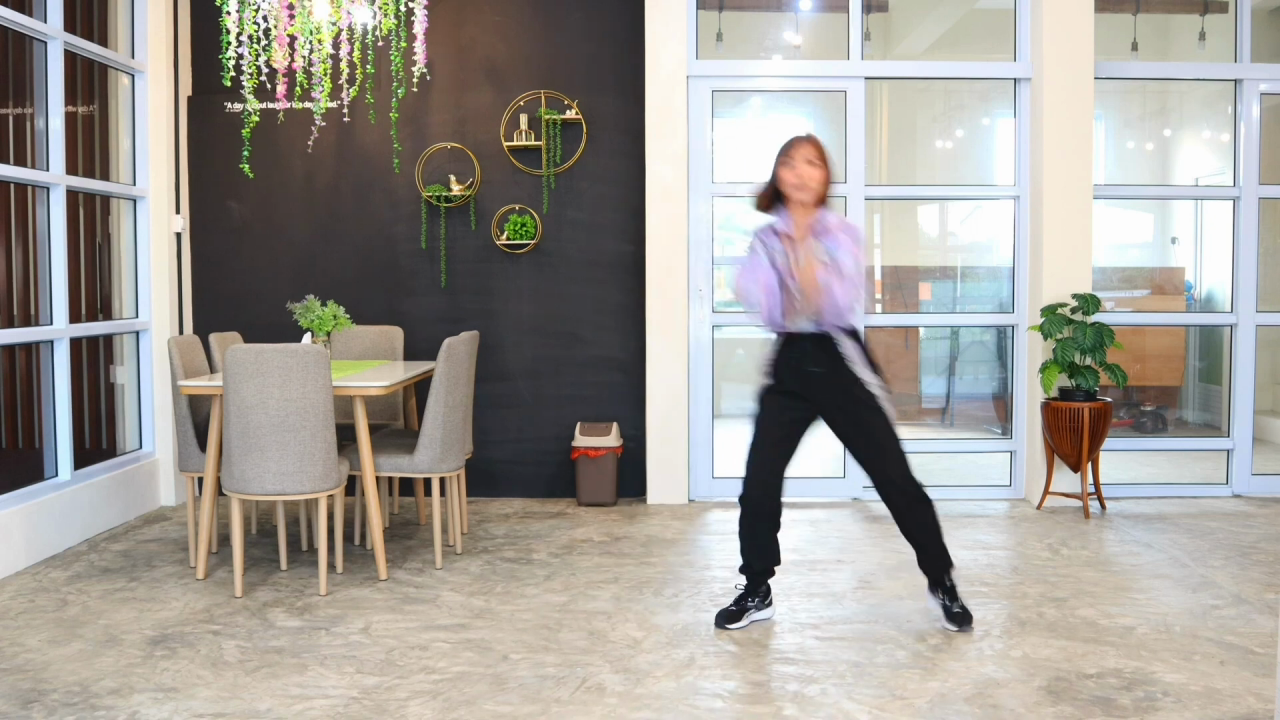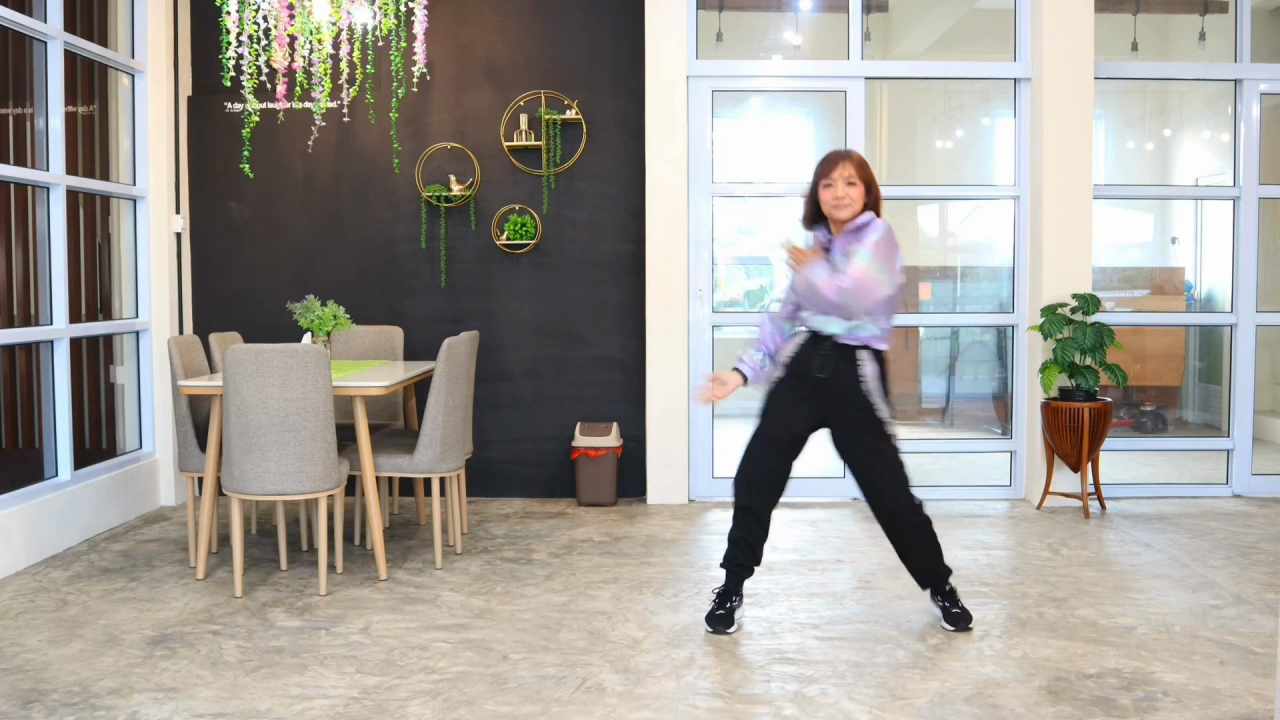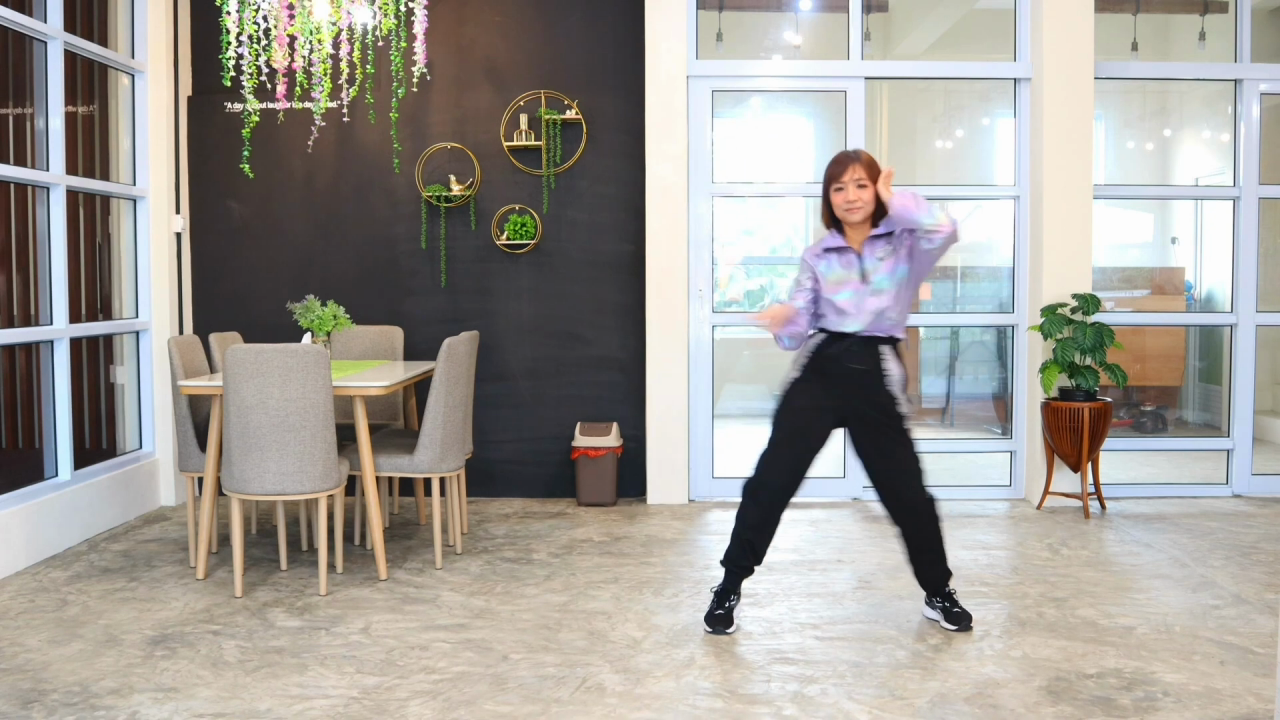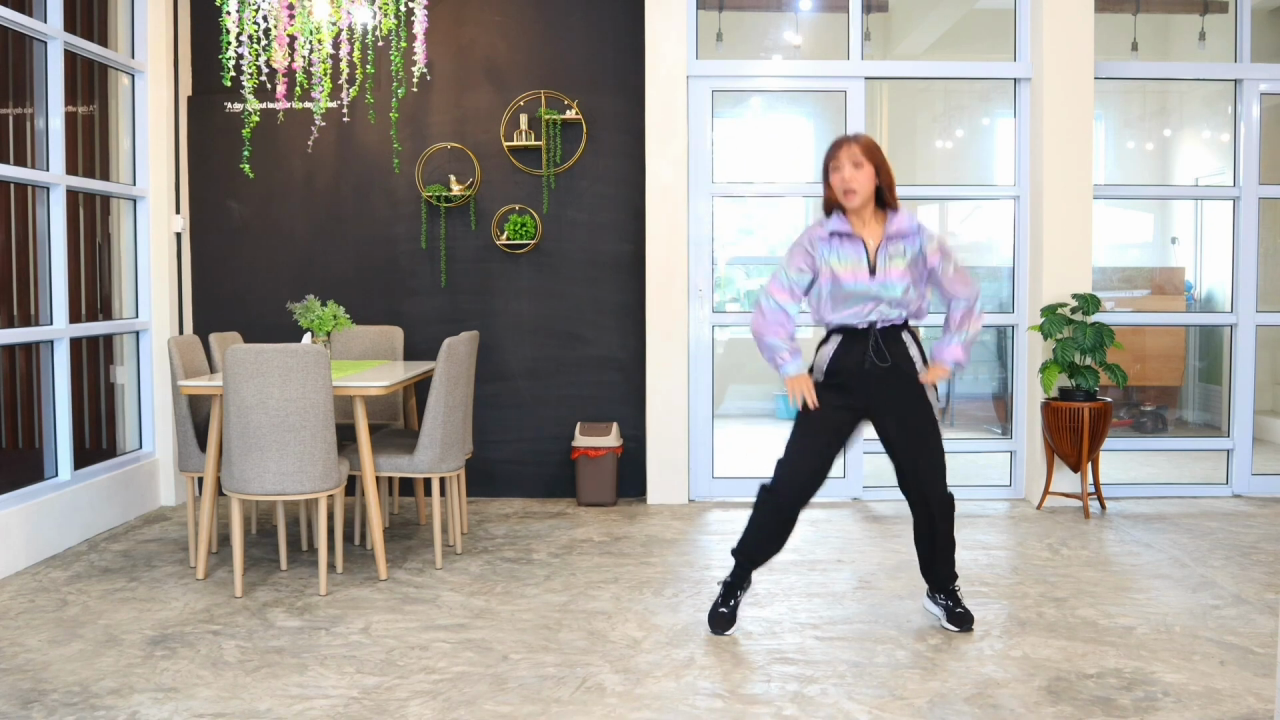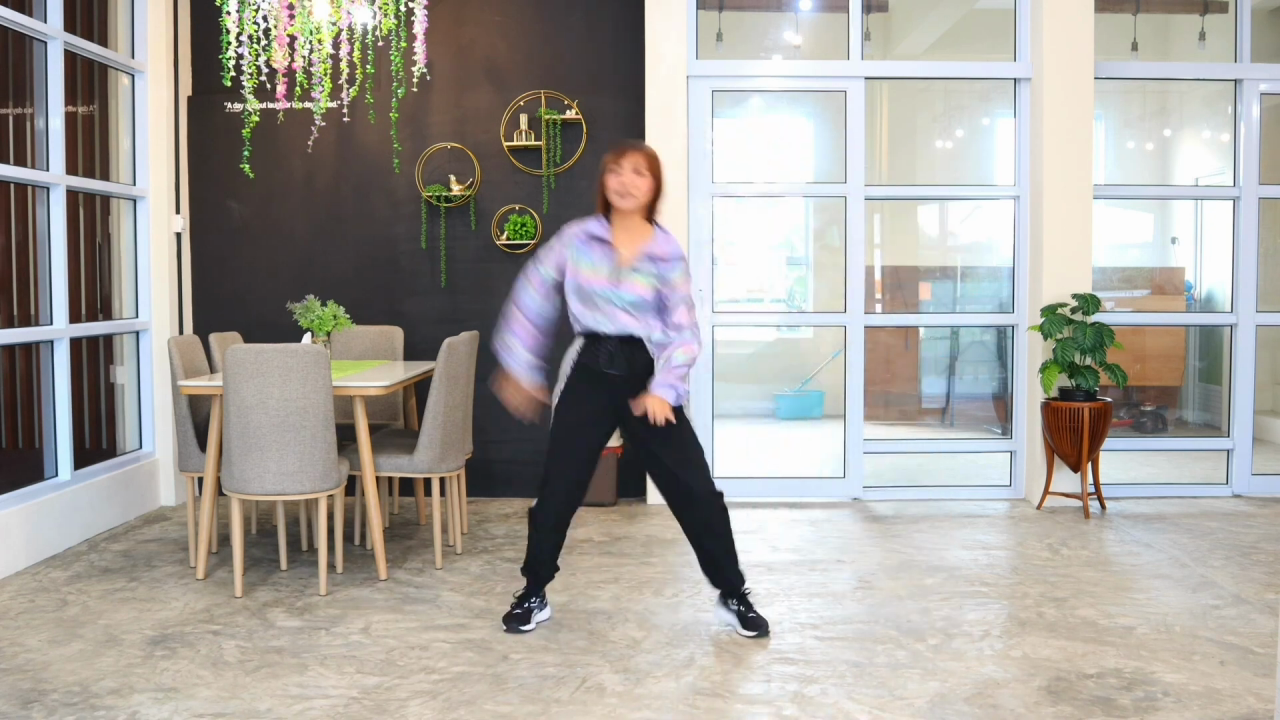
dt=1s
person 1, frame 1
left shoulder: (840, 231)
right shoulder: (764, 238)
left elbow: (846, 302)
right elbow: (753, 293)
left wrist: (814, 285)
right wrist: (790, 294)
left hip: (843, 363)
right hip: (794, 360)
left knee: (896, 481)
right knee: (760, 483)
left ankle: (942, 585)
right ankle: (756, 591)
person 1, frame 2
left shoulder: (876, 233)
right shoulder: (815, 249)
left elbow: (852, 294)
right elbow: (786, 317)
left wrist: (807, 270)
right wrist: (742, 371)
left hip: (856, 375)
right hip: (805, 371)
left knee: (890, 496)
right knee: (756, 479)
left ankle: (941, 590)
right ankle: (731, 588)
person 1, frame 3
left shoulder: (904, 243)
right shoulder: (818, 258)
left elbow: (944, 228)
right elbow: (795, 332)
left wrist: (894, 202)
right wrist: (781, 321)
left hip: (878, 374)
right hip: (821, 371)
left knee: (907, 494)
right knee: (770, 482)
left ankle: (938, 592)
right ankle: (730, 586)
person 1, frame 4
left shoulder: (915, 236)
right shoulder: (816, 242)
left elbow: (962, 295)
right elbow: (770, 309)
left wrist: (948, 355)
right wrist: (793, 370)
left hip: (900, 365)
right hip: (838, 367)
left knee: (928, 487)
right knee: (790, 483)
left ankle: (943, 590)
right ankle: (736, 583)
person 1, frame 5
left shoulder: (667, 254)
right shoulder: (577, 238)
left elbow: (684, 330)
right elbow: (534, 296)
left wrist: (666, 390)
right wrist: (519, 366)
left hip: (646, 374)
right hip: (588, 374)
left knee: (694, 492)
right knee: (557, 490)
left ankle: (732, 593)
right ankle: (533, 591)
